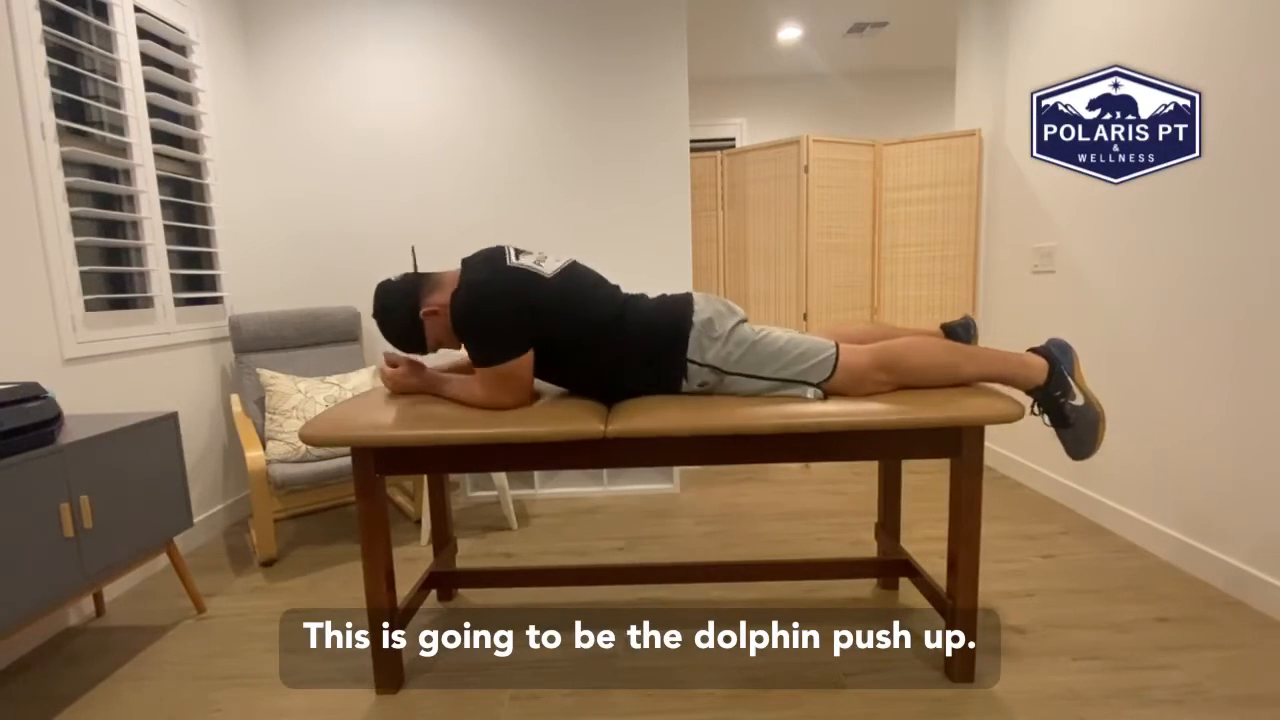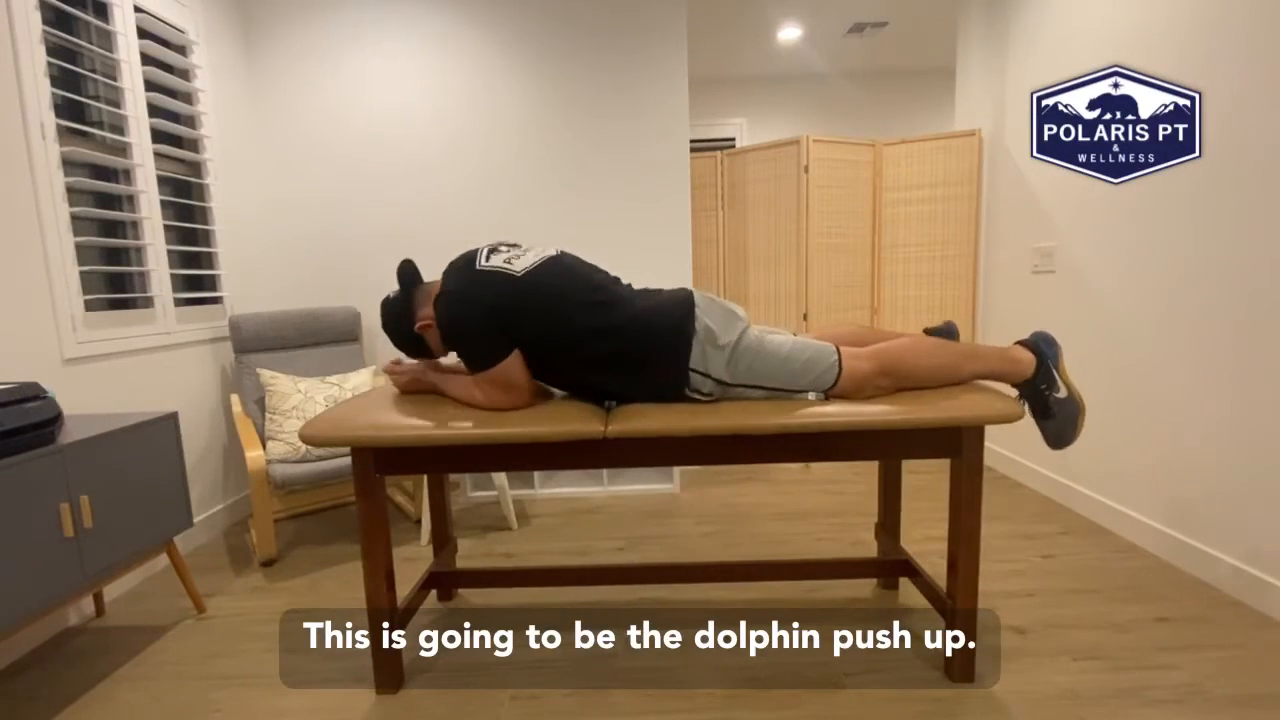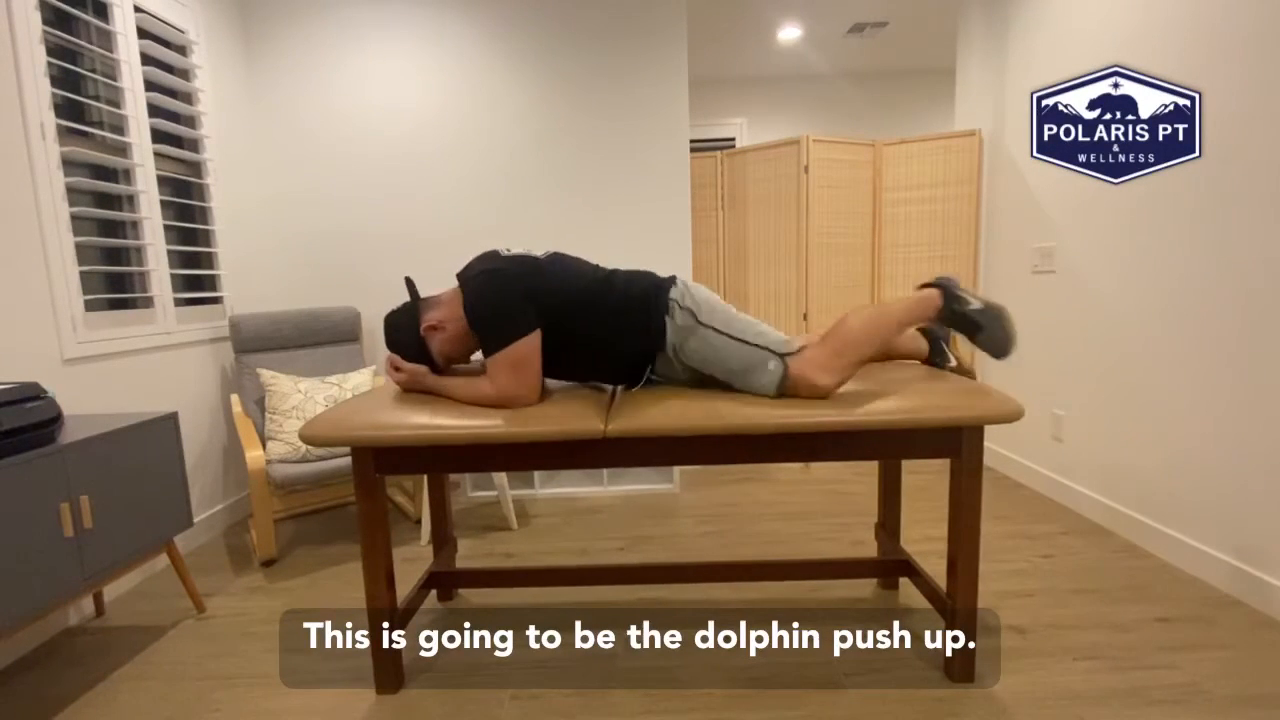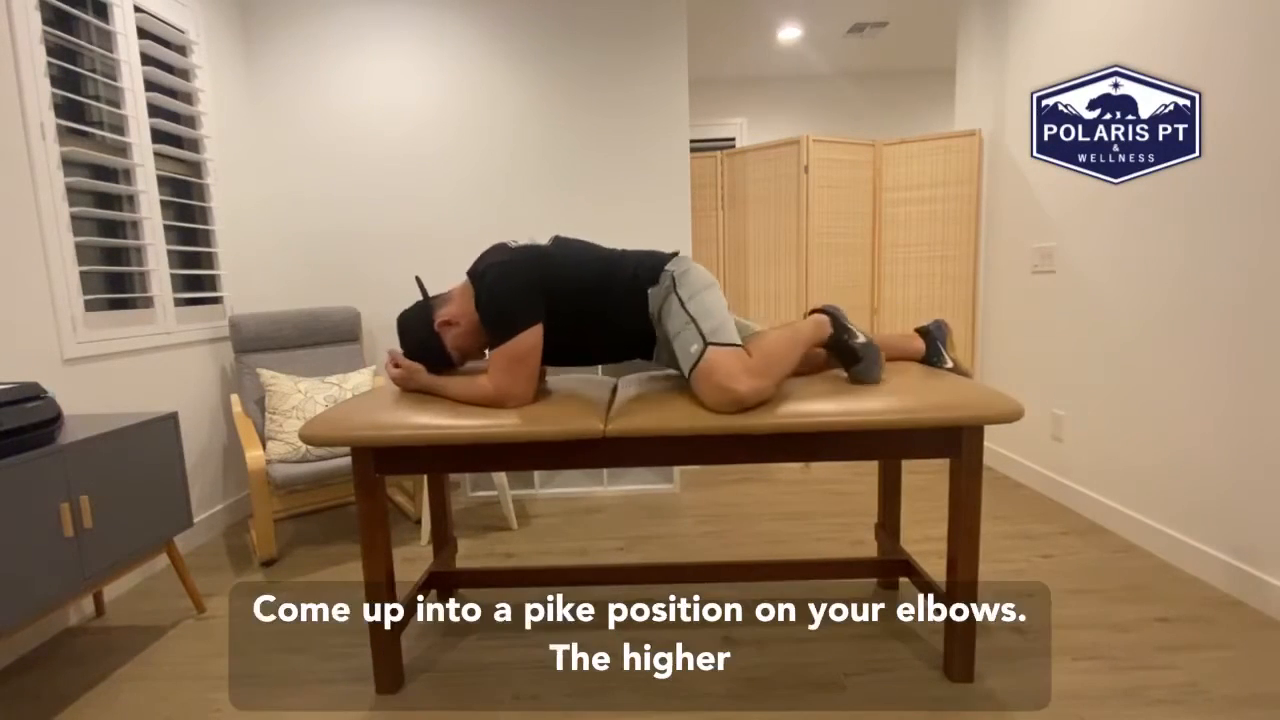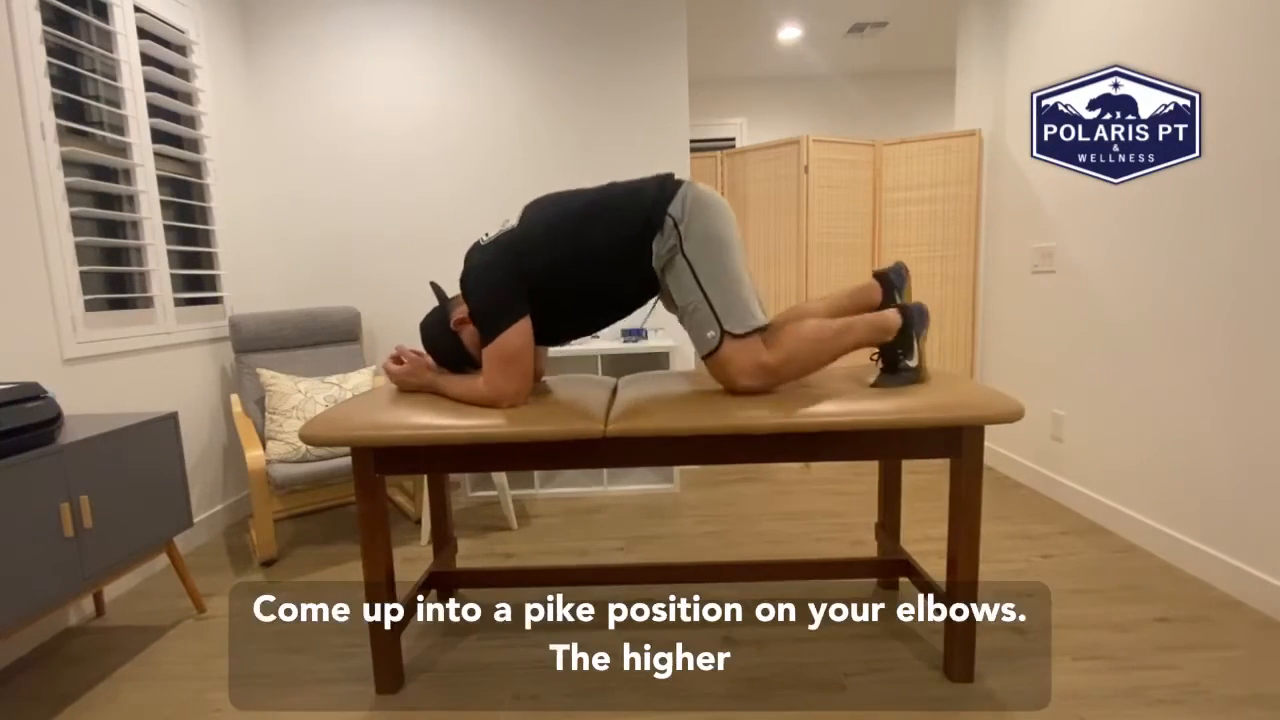
dt=0.4s
person 1, frame 1
left shoulder: (483, 297)
right shoulder: (488, 268)
left elbow: (509, 394)
right elbow: (512, 356)
left wrist: (425, 380)
right wrist: (443, 370)
left hip: (694, 353)
right hip: (682, 323)
left knee: (863, 370)
right knee: (836, 343)
left ankle: (1039, 367)
right ankle: (948, 336)
person 1, frame 2
left shoulder: (460, 306)
right shoulder: (483, 265)
left elbow: (514, 394)
left wrist: (429, 379)
right wrist: (450, 371)
left hip: (694, 360)
right hip: (686, 316)
left knee: (865, 373)
right knee: (817, 345)
left ankle: (1026, 361)
right ankle: (930, 339)
person 1, frame 3
left shoulder: (490, 291)
right shoulder: (490, 283)
left elbow: (517, 390)
right elbow: (525, 369)
left wrist: (428, 383)
right wrist: (451, 377)
left hip: (670, 316)
right hip: (655, 338)
left knee: (815, 373)
right knee: (807, 357)
left ankle: (934, 302)
right ankle: (924, 346)
person 1, frame 4
left shoulder: (501, 284)
right shoulder: (495, 281)
left elbow: (513, 390)
right elbow: (527, 373)
left wrist: (428, 382)
right wrist: (434, 373)
left hip: (669, 287)
right hip: (657, 317)
left knee: (733, 389)
right knee: (804, 358)
left ankle: (821, 324)
right ankle: (922, 343)
person 1, frame 5
left shoulder: (487, 280)
right shoulder: (504, 270)
left elbow: (508, 389)
right elbow: (530, 371)
left wrist: (430, 381)
right wrist: (444, 372)
left hip: (678, 224)
right hip: (676, 227)
left knee: (748, 371)
right knee: (765, 343)
left ankle: (891, 326)
right ankle: (882, 290)
